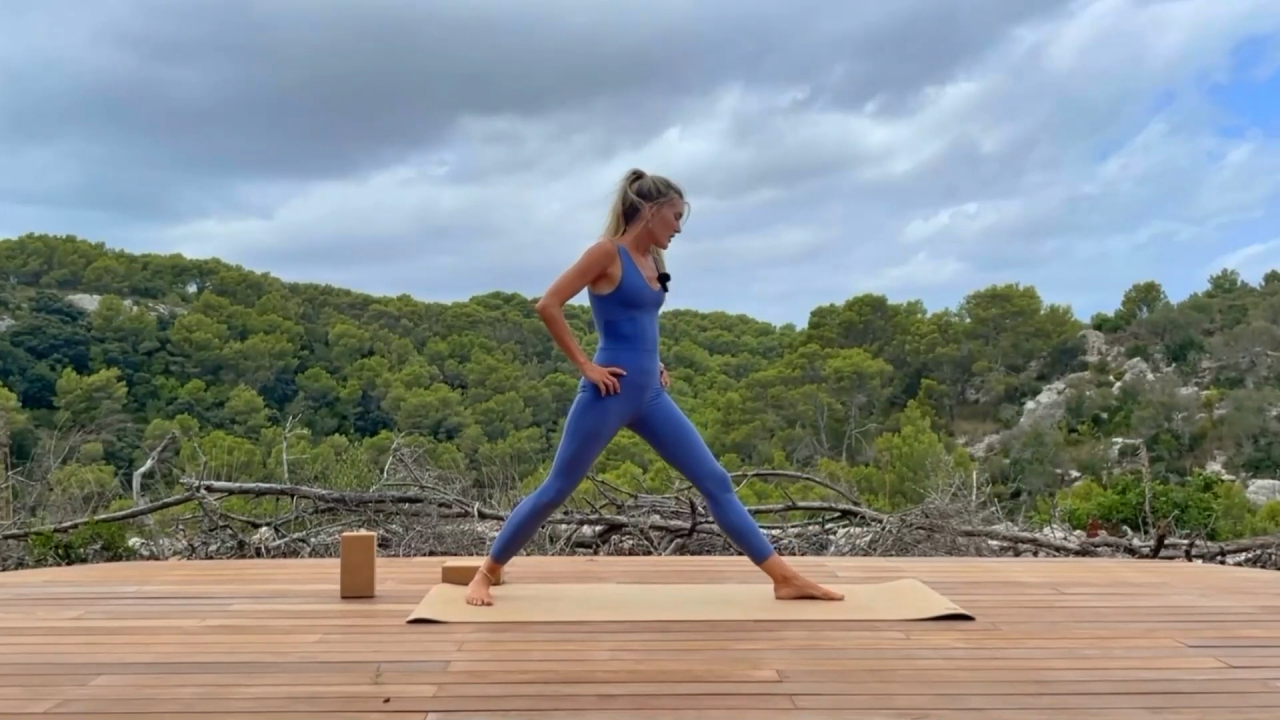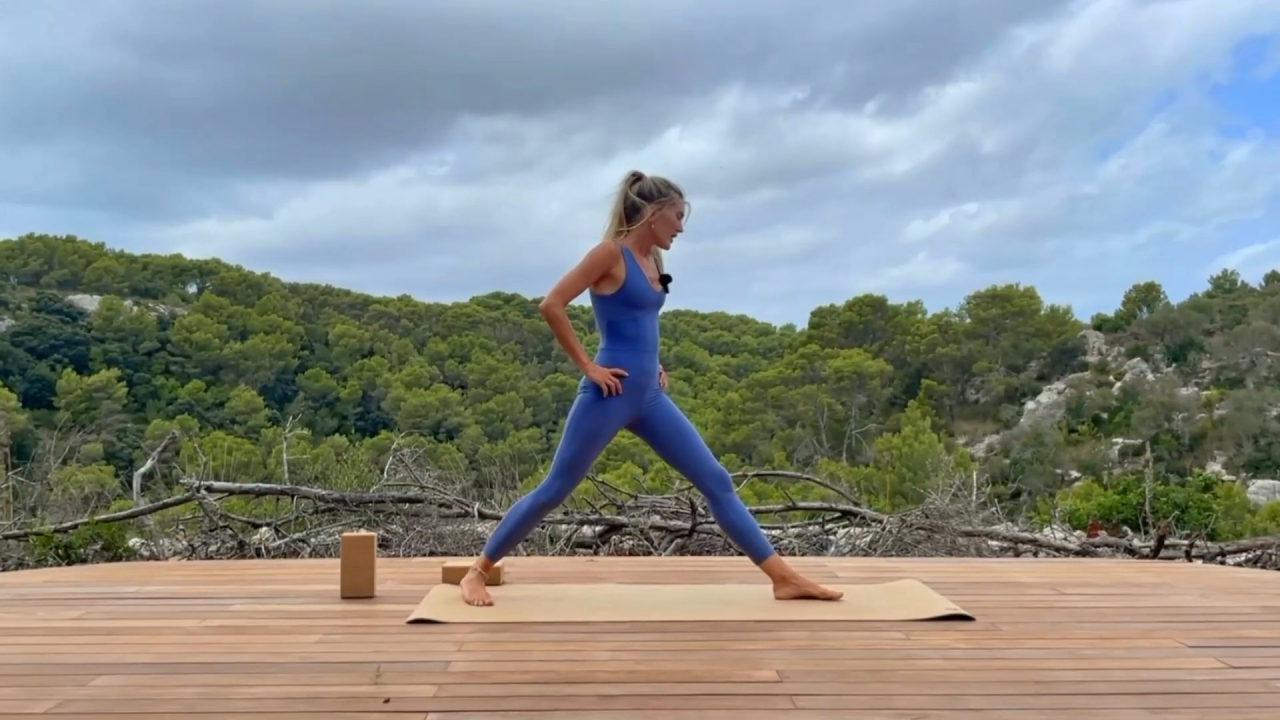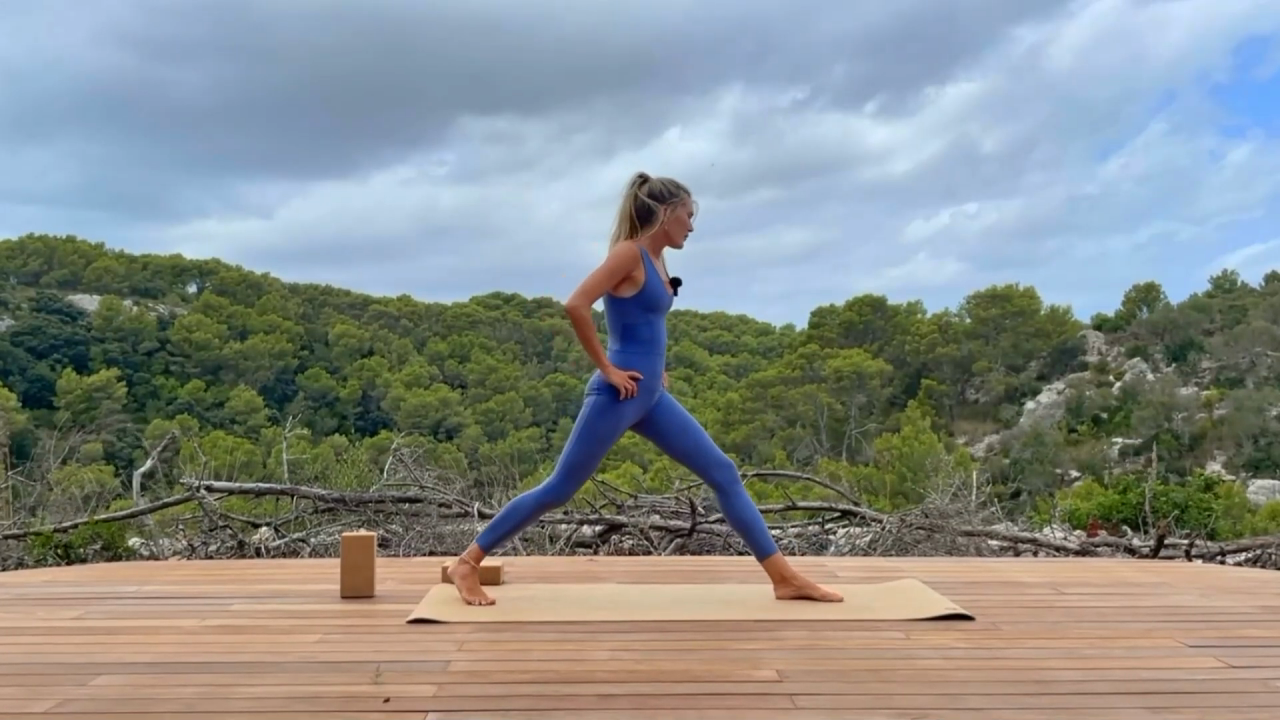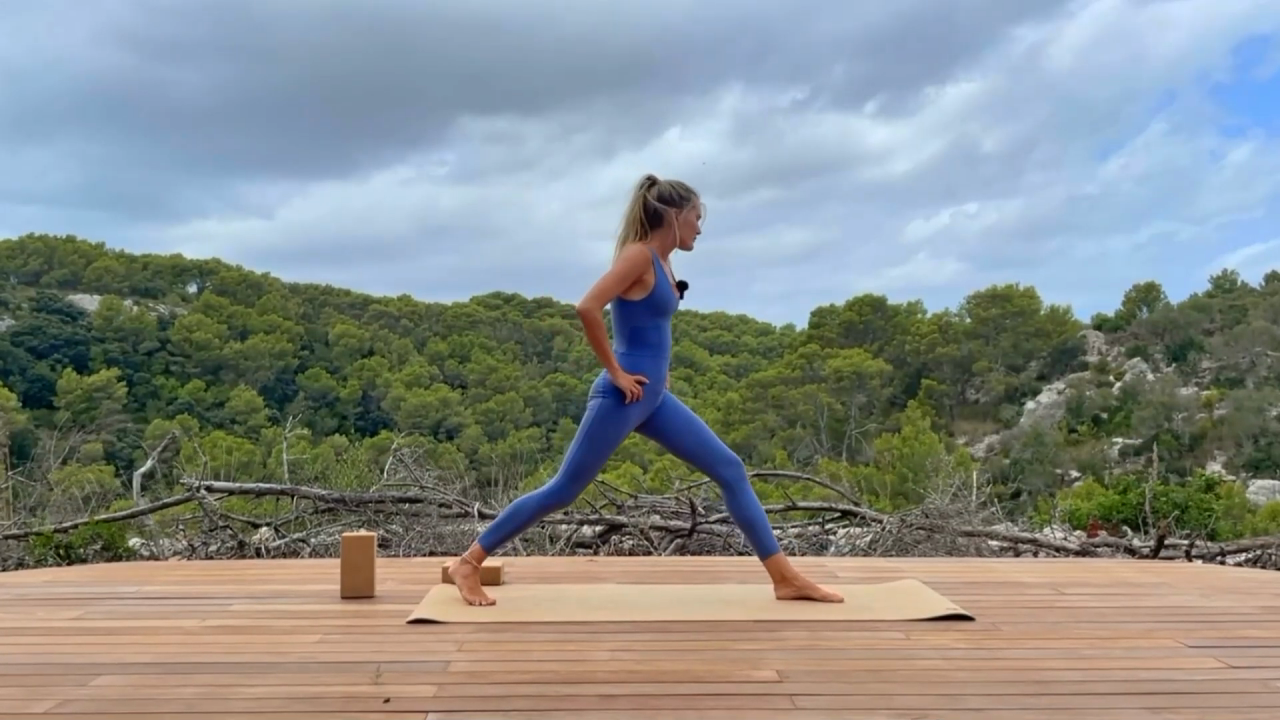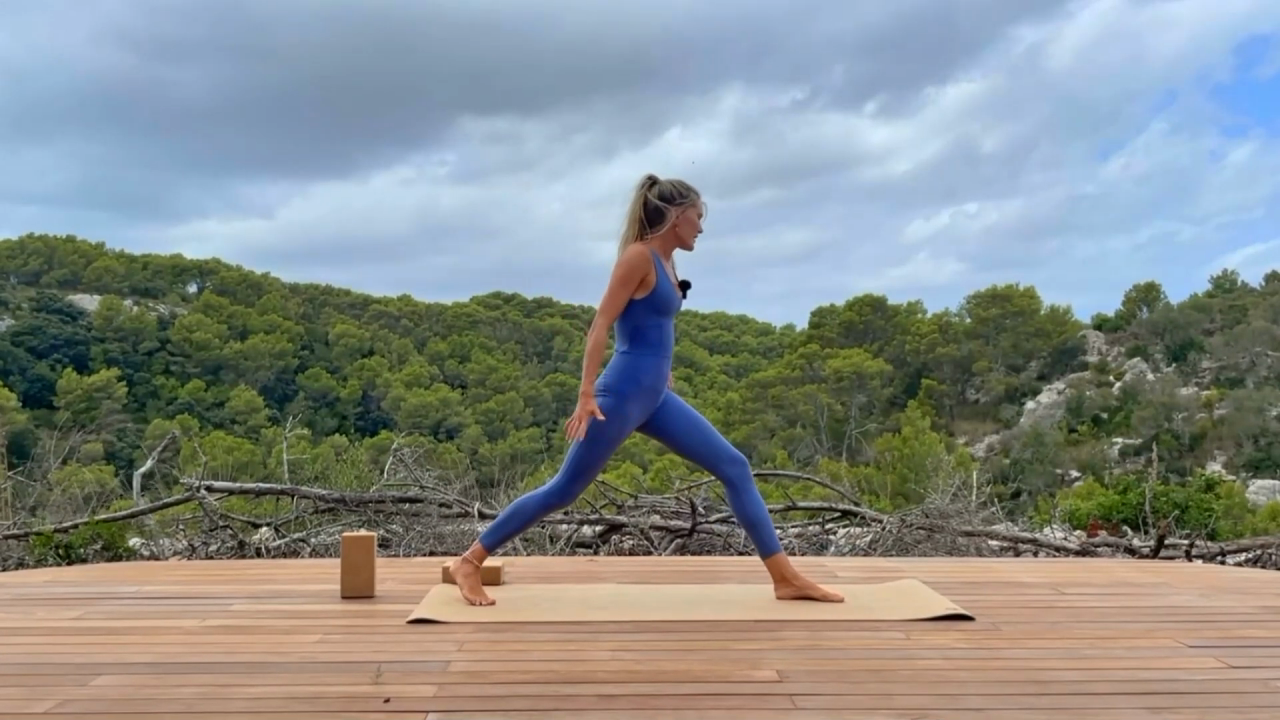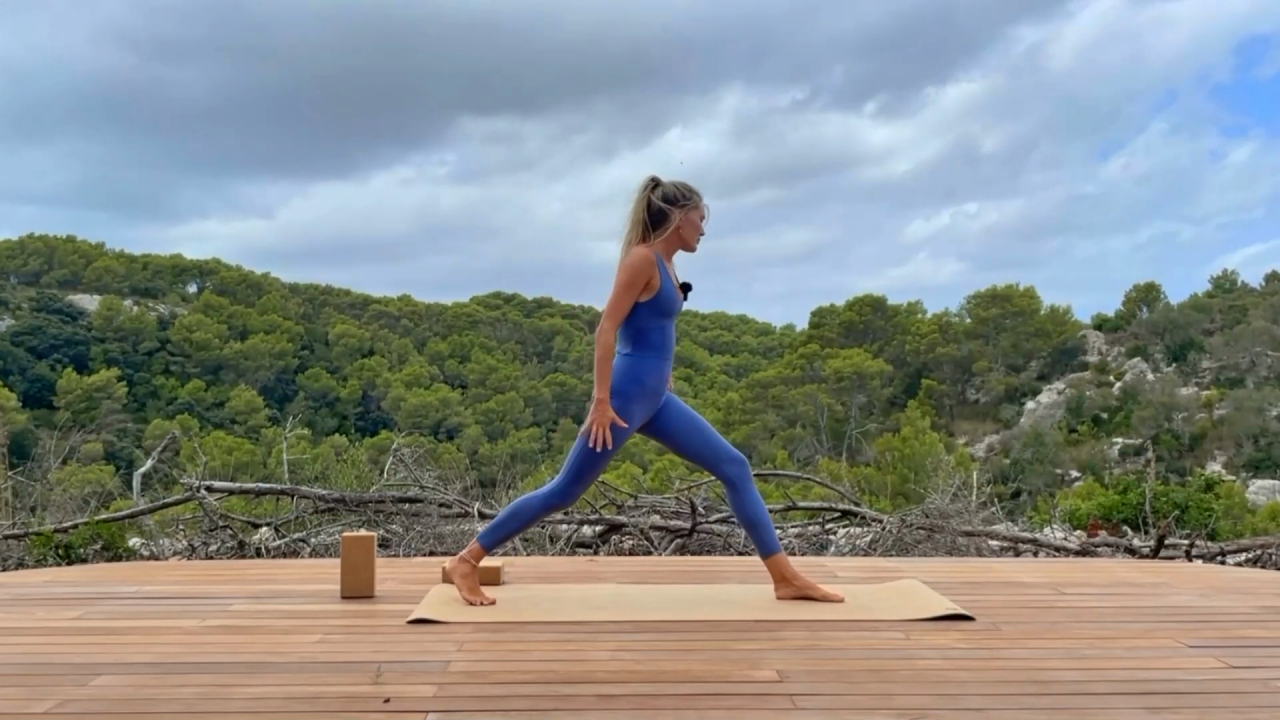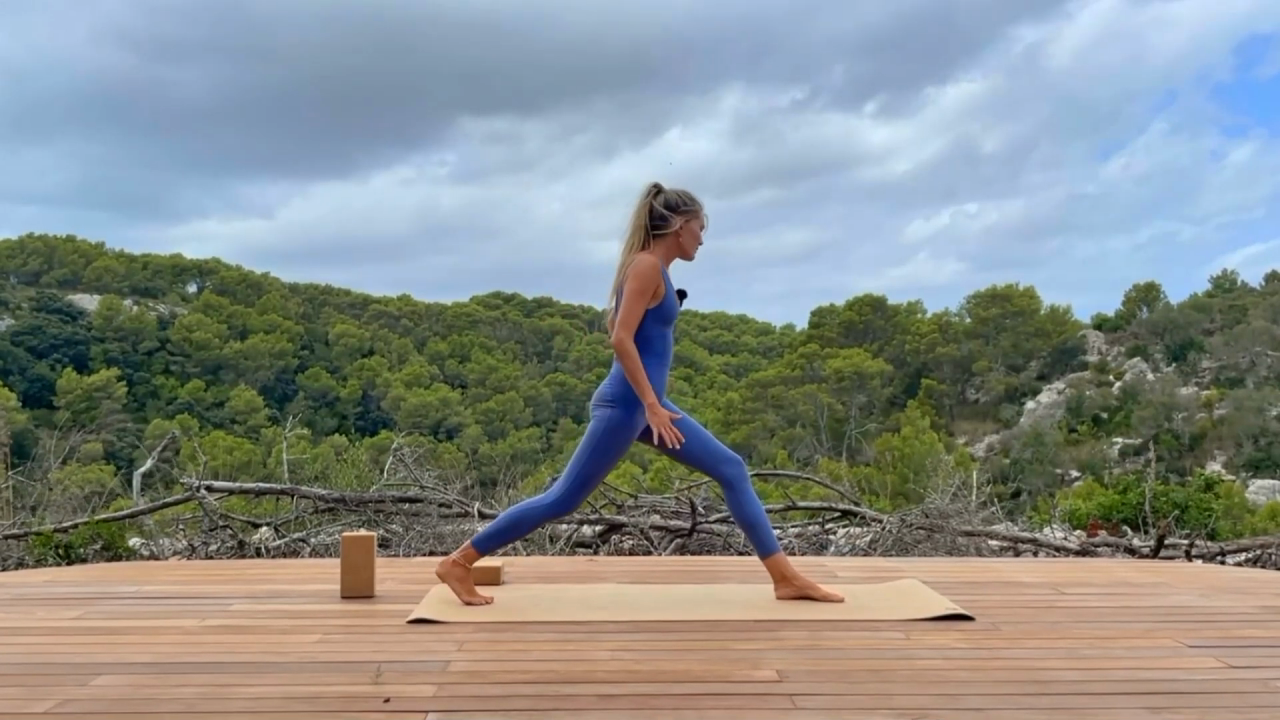
dt=0.4s
person 1, frame 1
left shoulder: (652, 260)
right shoulder: (607, 251)
right elbow: (548, 305)
right wrist: (585, 365)
left hip: (651, 394)
right hip: (609, 393)
left knee: (716, 482)
right knee: (556, 490)
left ankle: (784, 578)
right ankle: (484, 574)
person 1, frame 2
left shoulder: (651, 261)
right shoulder: (611, 252)
right elbow: (551, 305)
right wrist: (587, 366)
left hip: (649, 395)
right hip: (609, 394)
left knee: (716, 480)
right knee: (555, 489)
left ankle: (784, 578)
right ankle: (478, 572)
person 1, frame 3
left shoulder: (655, 260)
right shoulder: (629, 253)
right elbow: (575, 306)
right wrist: (606, 368)
left hip: (650, 395)
right hip: (617, 395)
left knee: (723, 473)
right knee: (559, 489)
left ankle: (785, 578)
right ankle: (467, 563)
person 1, frame 4
left shoulder: (659, 262)
right shoulder: (639, 255)
right elbow: (588, 307)
right wrist: (615, 371)
left hip: (654, 397)
right hip: (622, 397)
left knee: (730, 469)
right knee: (563, 490)
left ankle: (785, 577)
right ankle: (468, 563)
person 1, frame 5
left shoulder: (663, 261)
right shoulder: (639, 255)
right elbow: (600, 324)
right wrist: (586, 396)
left hip: (656, 396)
right hip: (622, 393)
left knee: (734, 467)
right knee: (564, 490)
left ankle: (785, 577)
right ankle: (469, 562)
person 1, frame 6
left shoulder: (663, 263)
right shoulder: (642, 257)
right elbow: (606, 328)
right wrist: (601, 400)
left hip: (656, 398)
right hip: (626, 395)
left knee: (735, 468)
right knee: (564, 492)
left ankle: (786, 578)
right ankle: (467, 562)
person 1, frame 7
left shoulder: (654, 267)
right shoulder: (646, 265)
left elbow: (614, 322)
right elbow: (620, 339)
right wrist: (652, 405)
left hip: (644, 400)
right hip: (625, 403)
left knee: (732, 469)
right knee: (562, 500)
left ankle: (785, 577)
right ankle: (458, 562)
